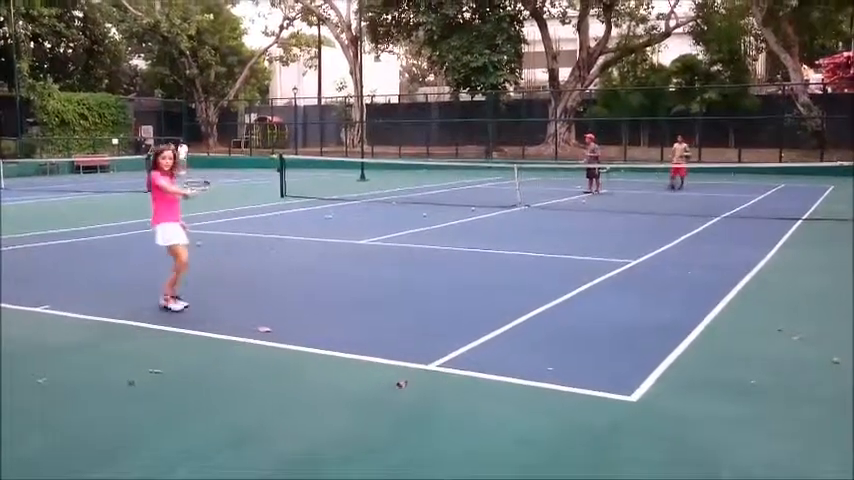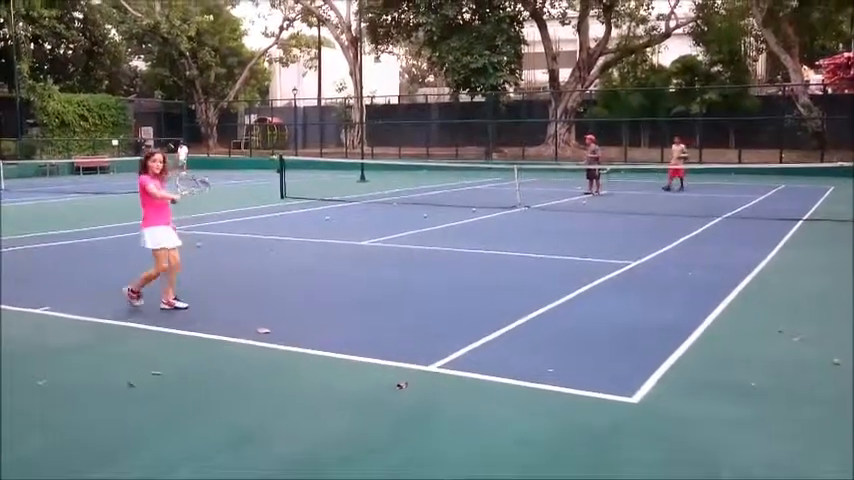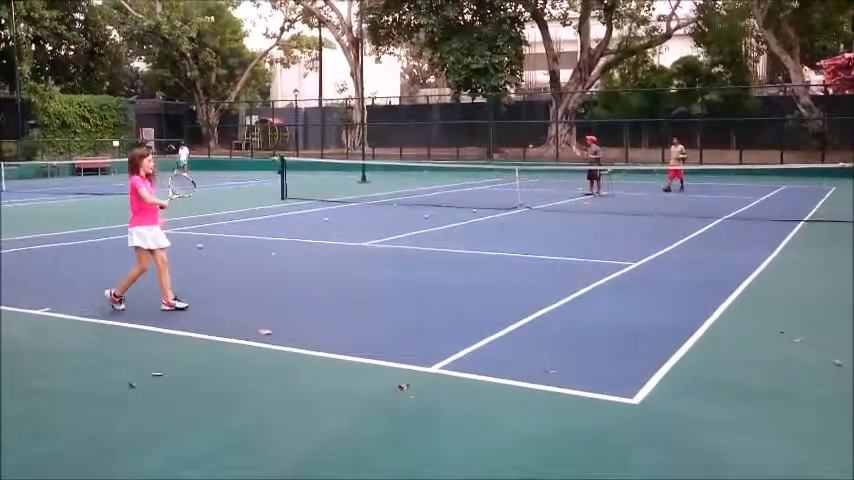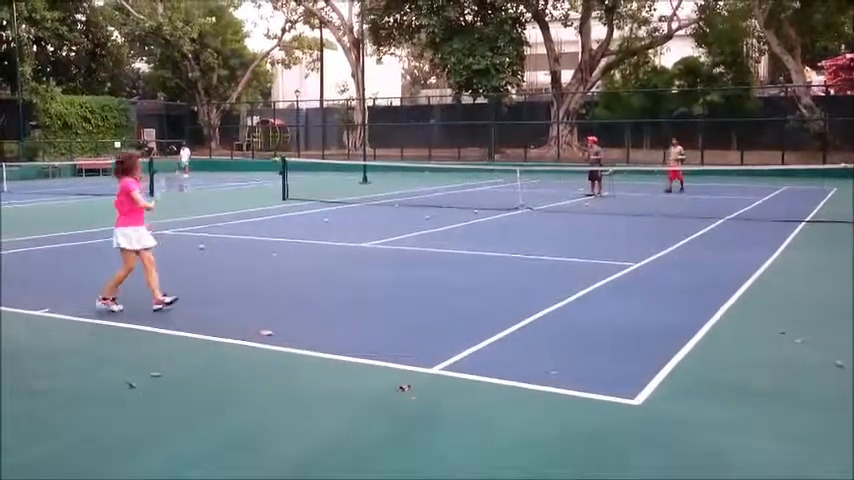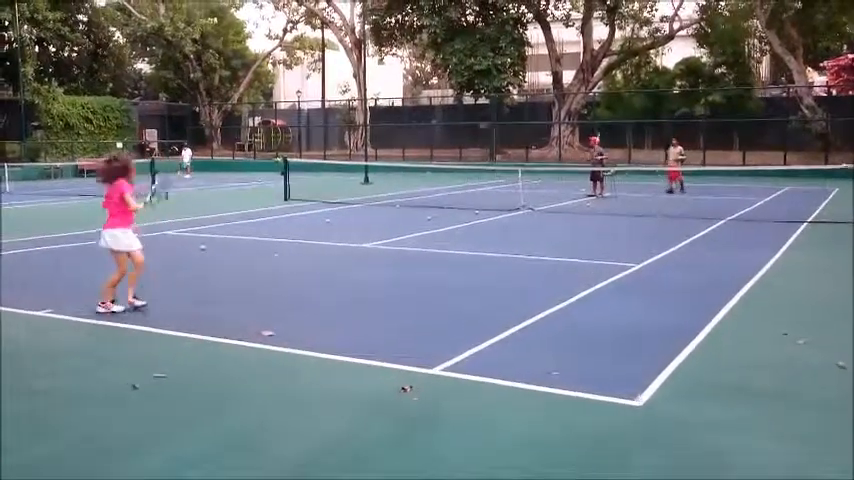
dt=0.1s
person 1, frame 1
left shoulder: (169, 178)
right shoulder: (155, 175)
right elbow: (171, 190)
left wrist: (179, 221)
right wrist: (186, 192)
left hip: (173, 224)
right hip: (164, 224)
left knee: (181, 261)
right knee: (182, 260)
left ankle: (169, 297)
right ankle: (169, 296)
person 1, frame 2
left shoulder: (159, 180)
right shoulder: (144, 178)
right elbow: (158, 194)
left wrist: (170, 222)
right wrist: (174, 197)
left hip: (165, 227)
right hip: (153, 229)
left knee: (175, 263)
right knee: (162, 267)
left ankle: (168, 299)
right ankle: (133, 290)
person 1, frame 3
left shoulder: (147, 181)
right shoulder: (136, 180)
right elbow: (149, 200)
left wrist: (158, 216)
right wrist: (163, 203)
left hip: (152, 228)
right hip: (140, 228)
left knee: (163, 263)
right knee: (142, 267)
left ankle: (168, 300)
right ankle: (115, 294)
person 1, frame 4
left shoulder: (130, 182)
right shoulder: (129, 182)
right elbow: (141, 203)
right wrist: (151, 205)
left hip: (137, 229)
right hip: (127, 229)
left knee: (149, 262)
right knee: (128, 267)
left ankle: (158, 298)
right ankle: (105, 298)
person 1, frame 5
left shoulder: (113, 184)
right shoulder: (123, 184)
left elbow: (106, 204)
right elbow: (132, 207)
right wrist: (140, 205)
left hip: (123, 230)
right hip: (116, 231)
left knee: (139, 261)
right knee: (122, 269)
left ankle: (131, 297)
right ankle: (105, 303)
